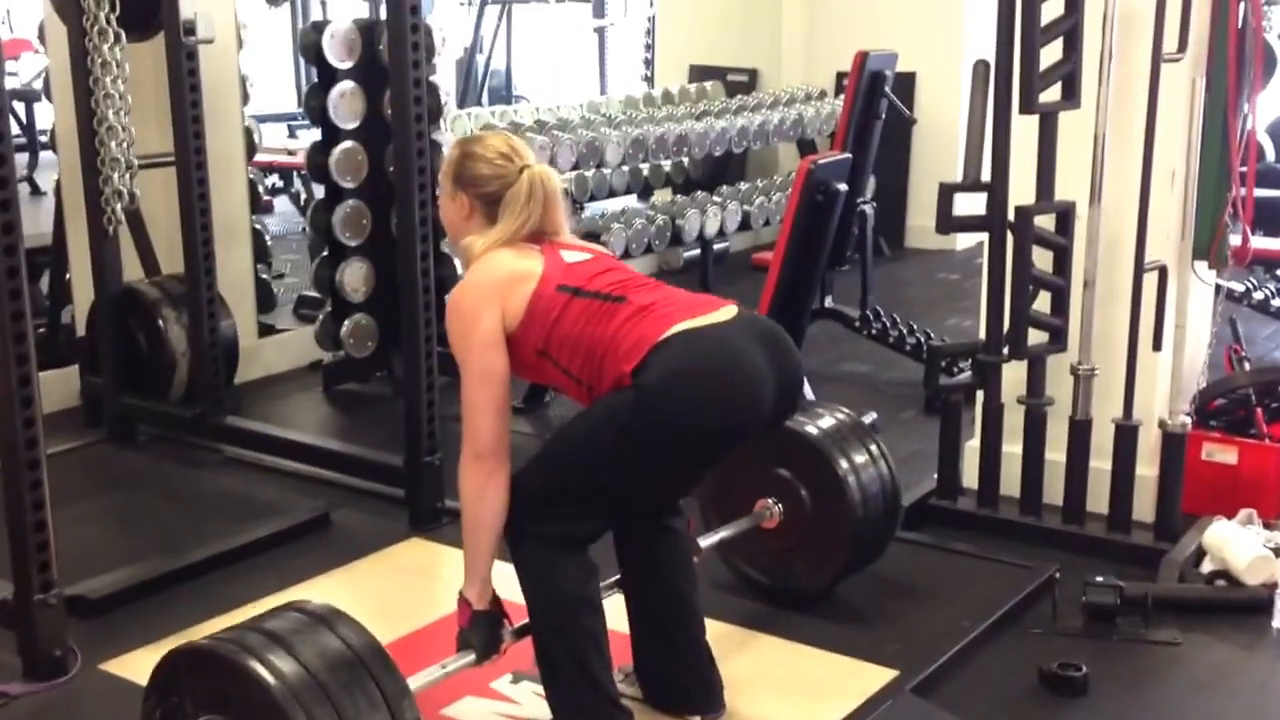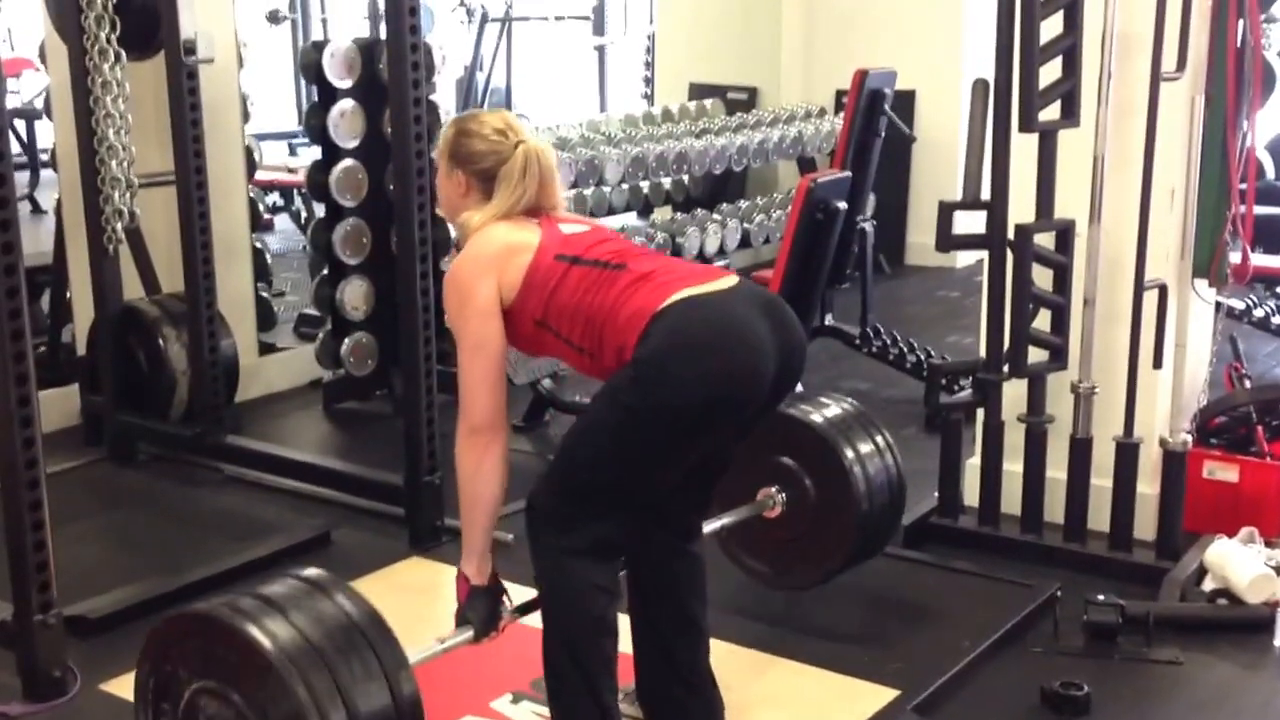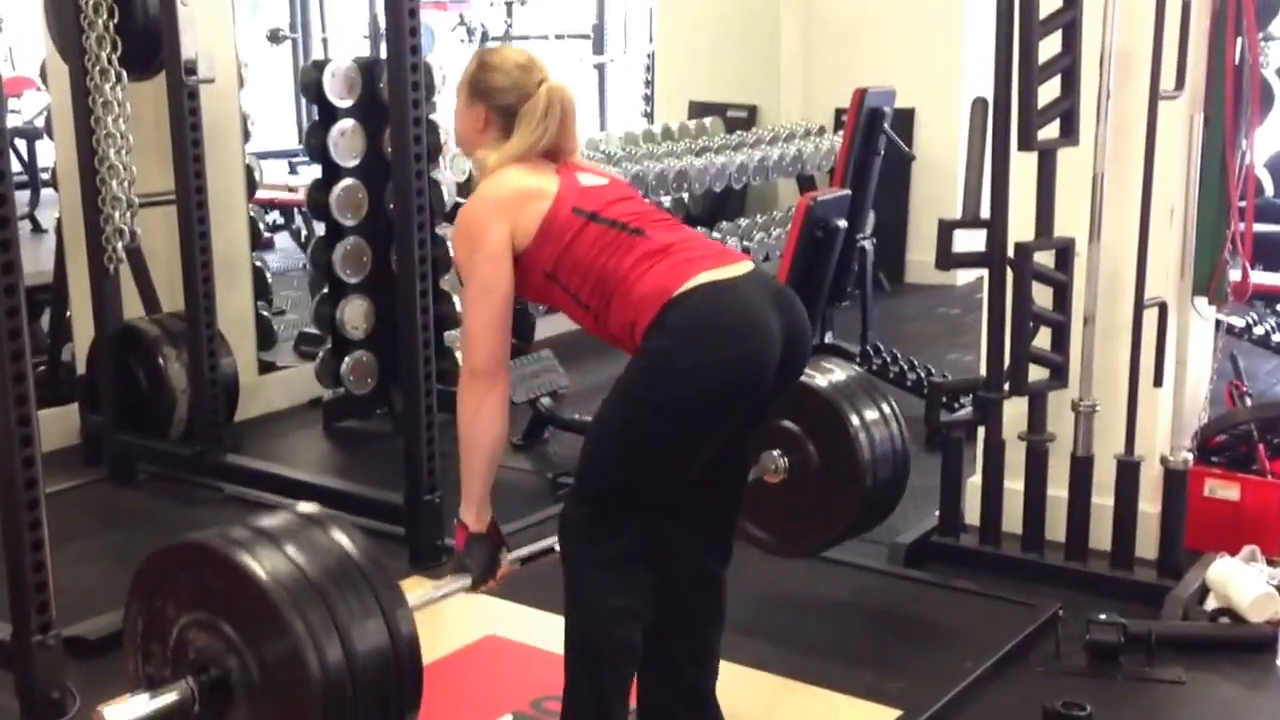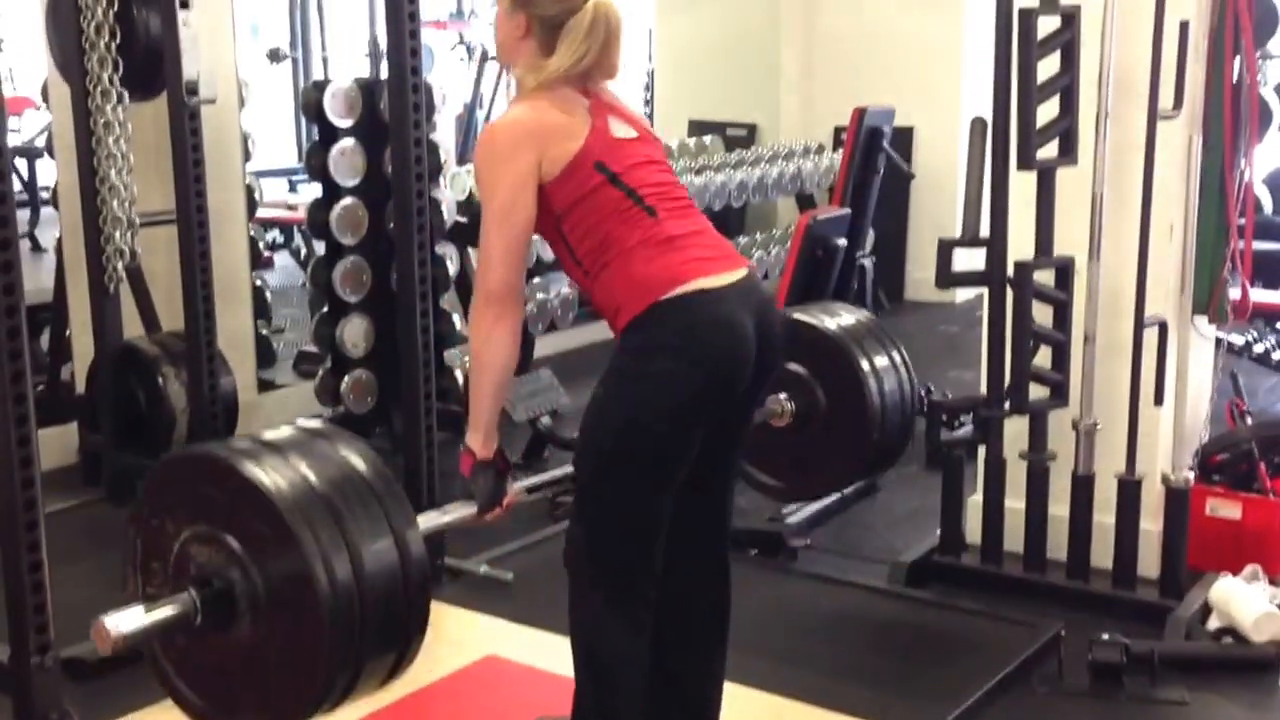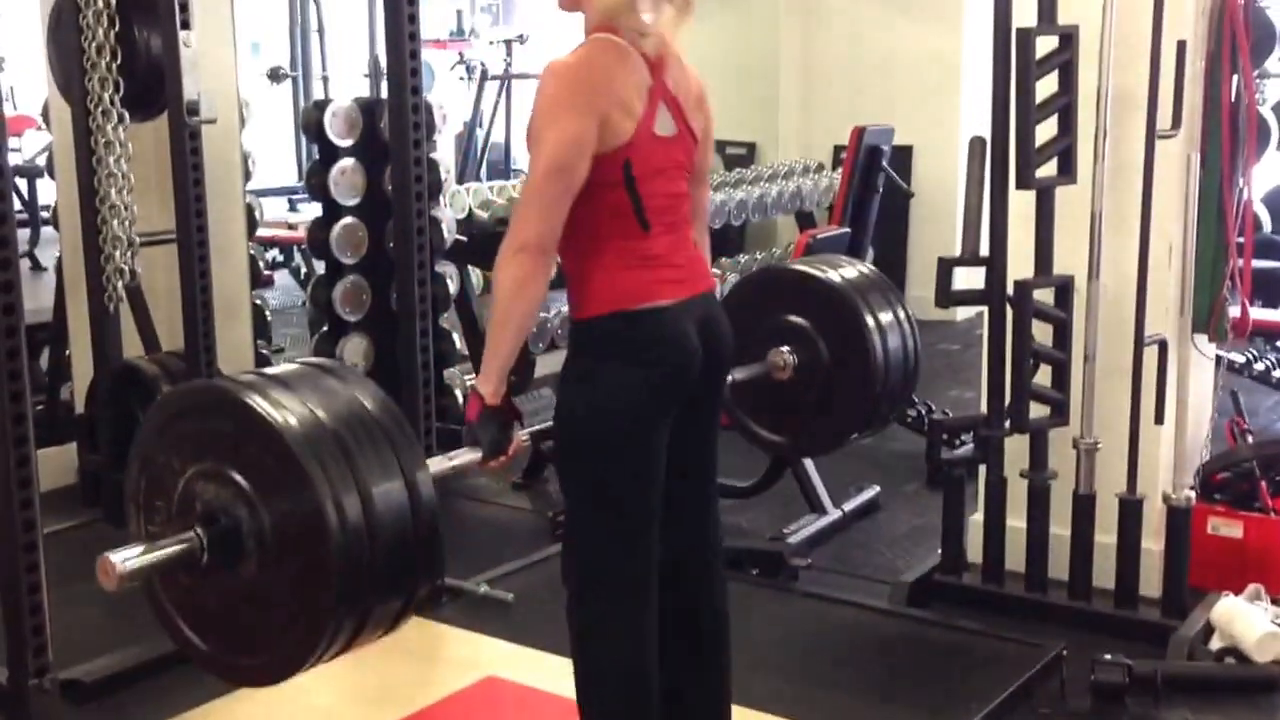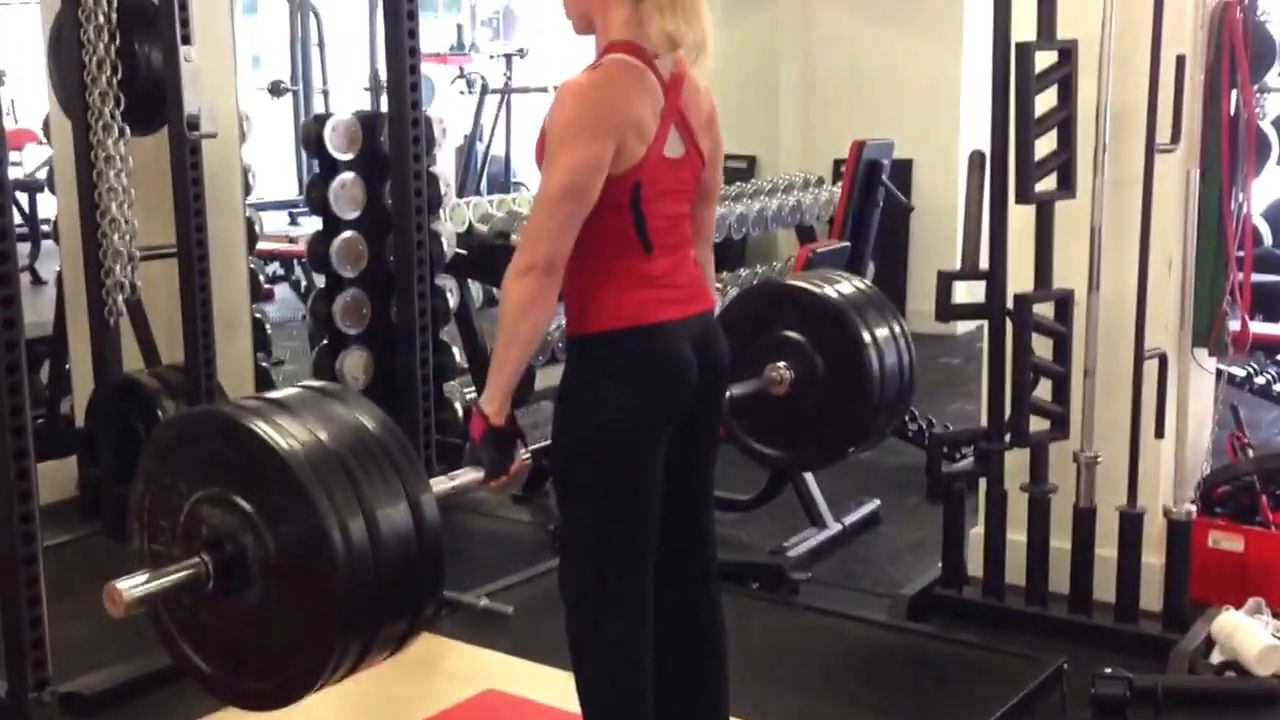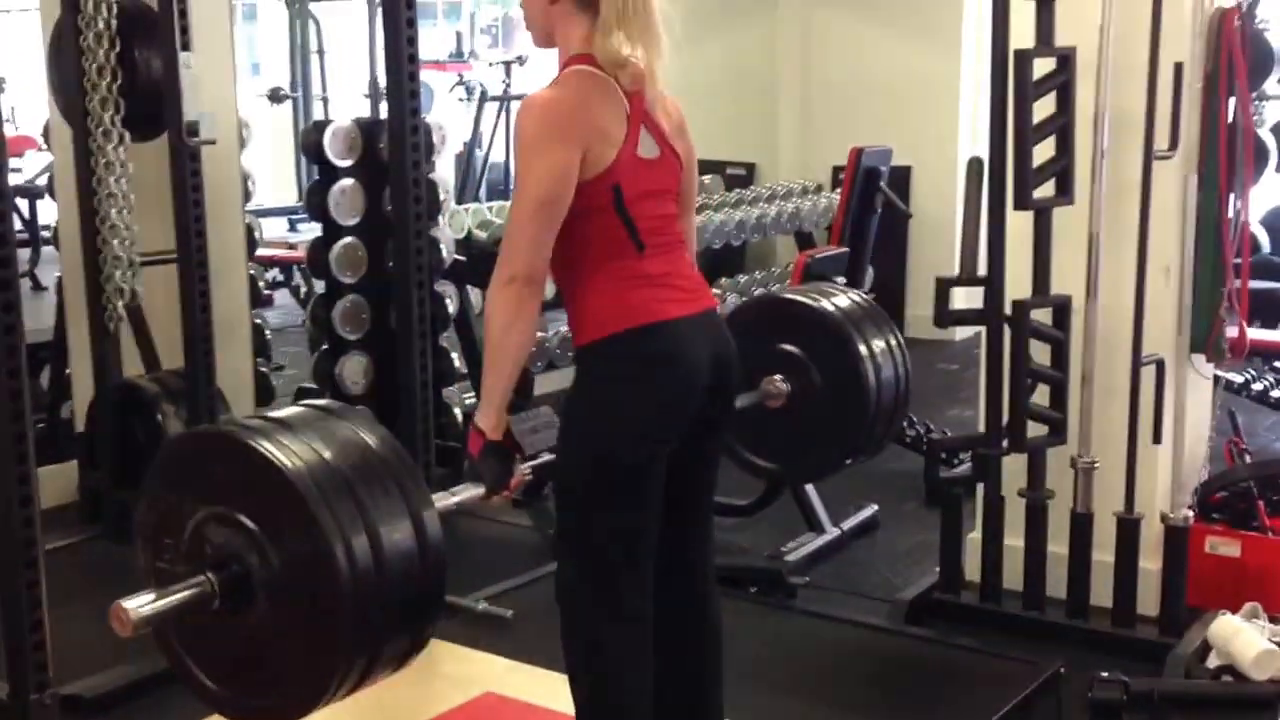
dt=0.3s
person 1, frame 1
left shoulder: (477, 292)
right shoulder: (568, 251)
left elbow: (485, 457)
left wrist: (476, 594)
left hip: (698, 378)
right hip: (768, 355)
left knee: (540, 519)
right knee: (637, 492)
person 1, frame 2
left shoulder: (474, 266)
right shoulder: (567, 229)
left elbow: (482, 430)
left wrist: (476, 570)
left hip: (698, 351)
right hip: (771, 328)
left knee: (566, 527)
right knee: (661, 514)
person 1, frame 3
left shoulder: (489, 205)
right shoulder: (584, 175)
left elbow: (485, 377)
left wrist: (475, 519)
left hip: (703, 335)
right hip: (772, 313)
left knee: (601, 543)
right knee: (692, 533)
person 1, frame 4
left shoulder: (517, 129)
right shoulder: (615, 111)
left elbow: (500, 301)
left wrist: (481, 446)
left hip: (679, 335)
right hip: (750, 313)
left knee: (607, 566)
right knee: (693, 546)
person 1, frame 5
left shoulder: (581, 75)
right shoulder: (677, 68)
left elbow: (532, 244)
left wrist: (489, 389)
left hip: (624, 345)
right hip: (698, 327)
left knee: (610, 576)
right knee: (689, 553)
person 1, frame 6
left shoulder: (595, 93)
right shoulder: (693, 91)
left elbow: (540, 264)
left wrist: (494, 408)
left hip: (622, 362)
right hip: (695, 346)
left knee: (607, 589)
right knee: (685, 569)
person 1, frame 7
left shoulder: (559, 107)
right shoulder: (658, 99)
left elbow: (520, 278)
left wrist: (490, 423)
left hip: (634, 363)
right hip: (705, 345)
left knee: (601, 595)
right knee: (682, 575)
